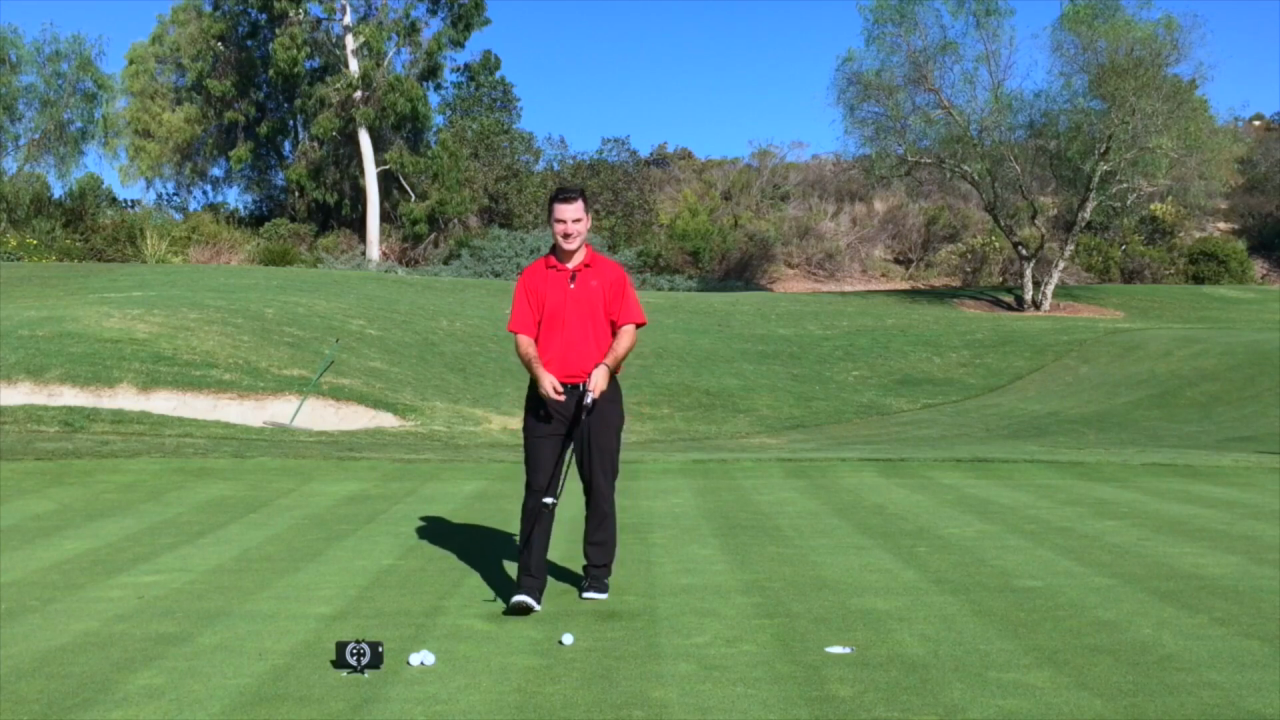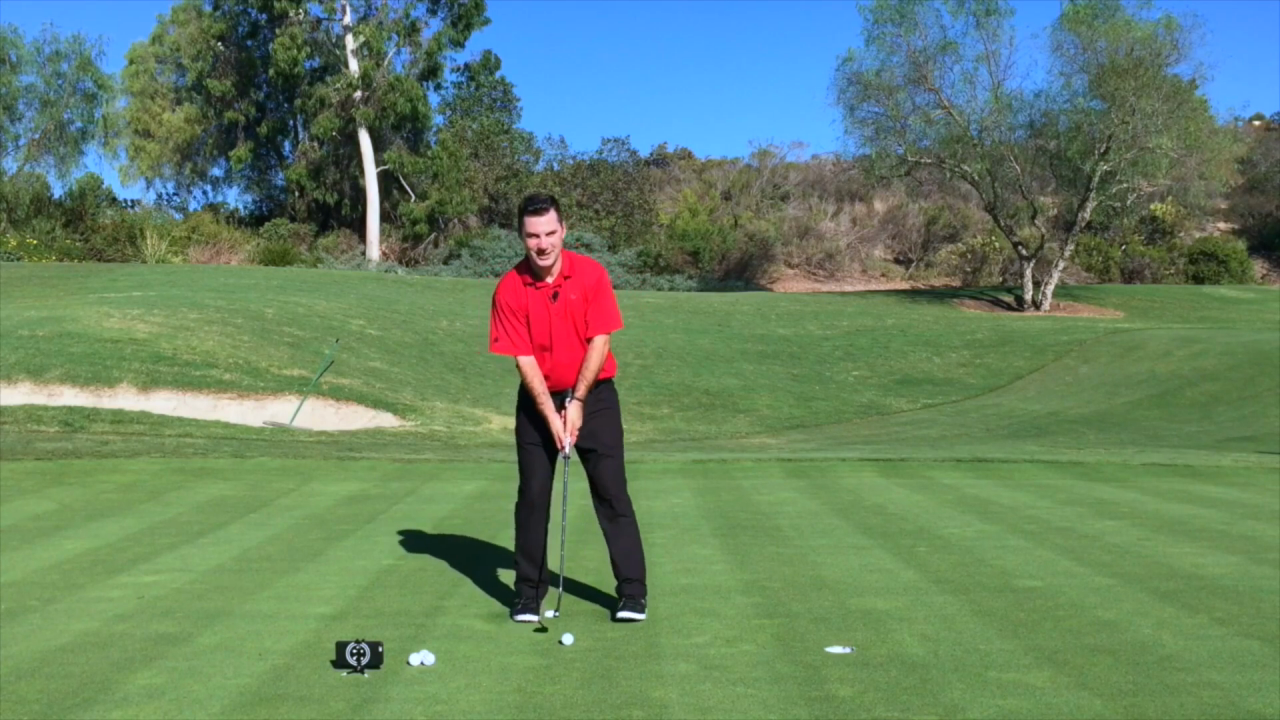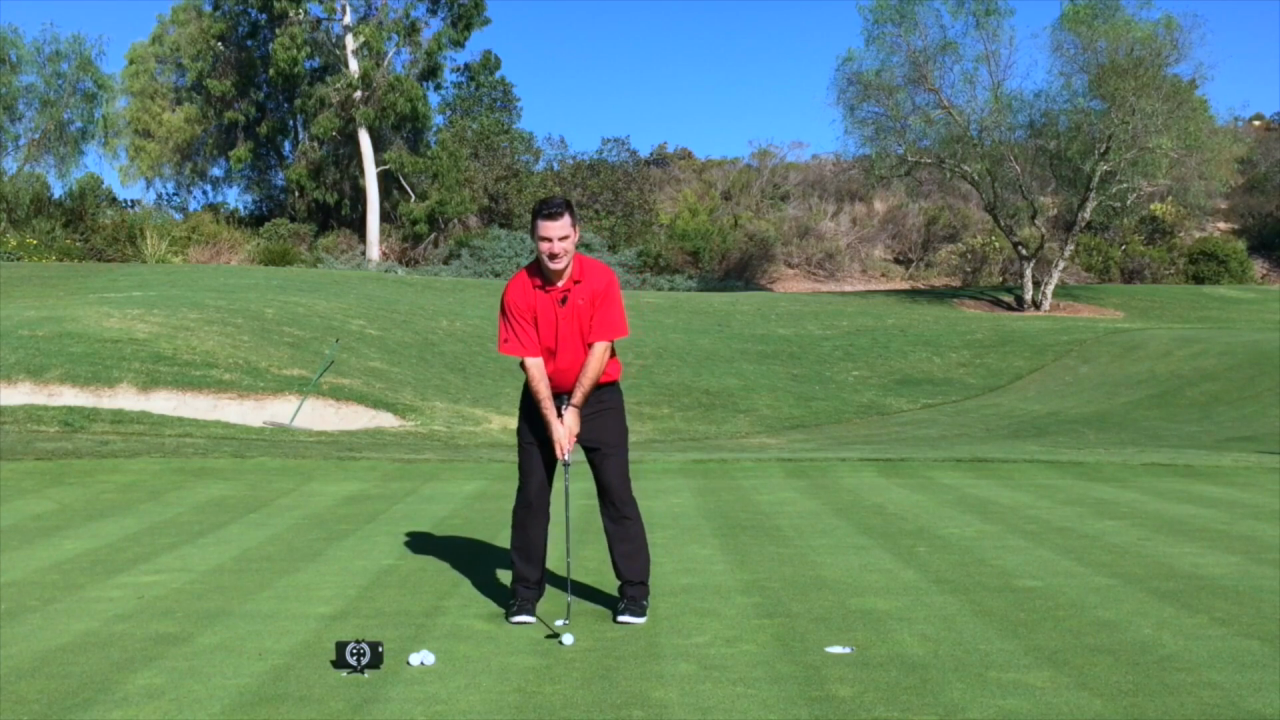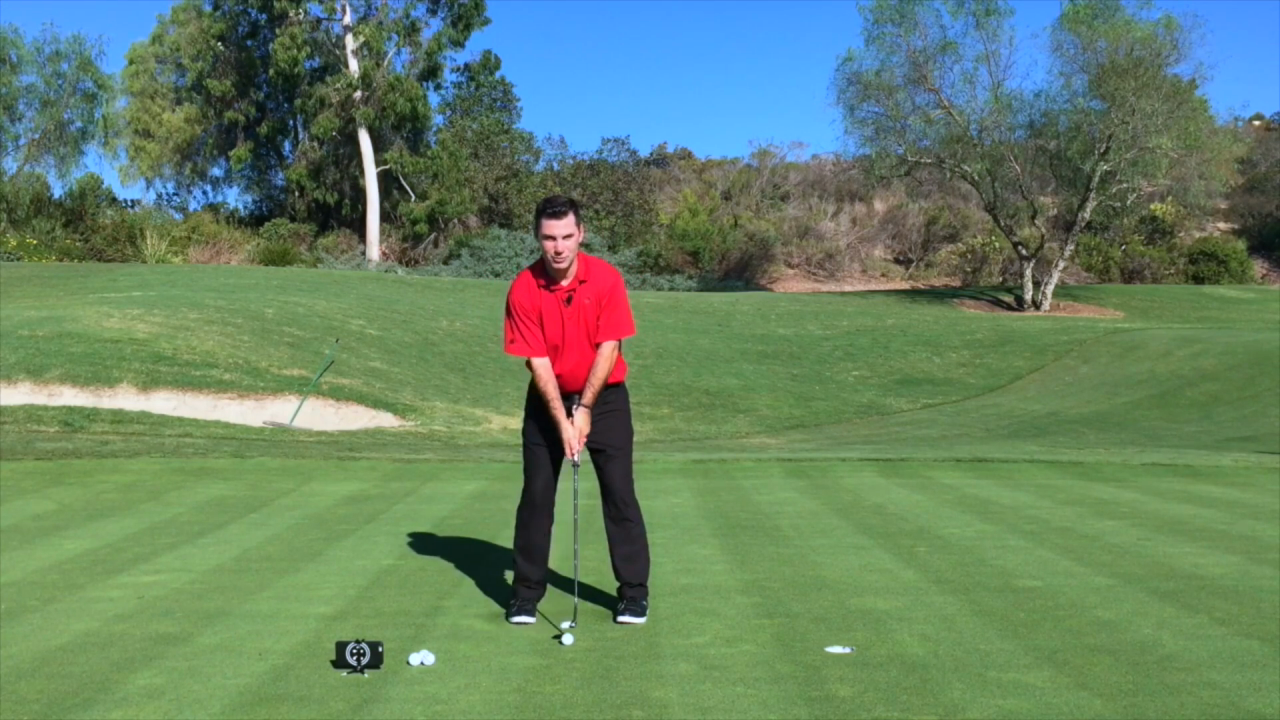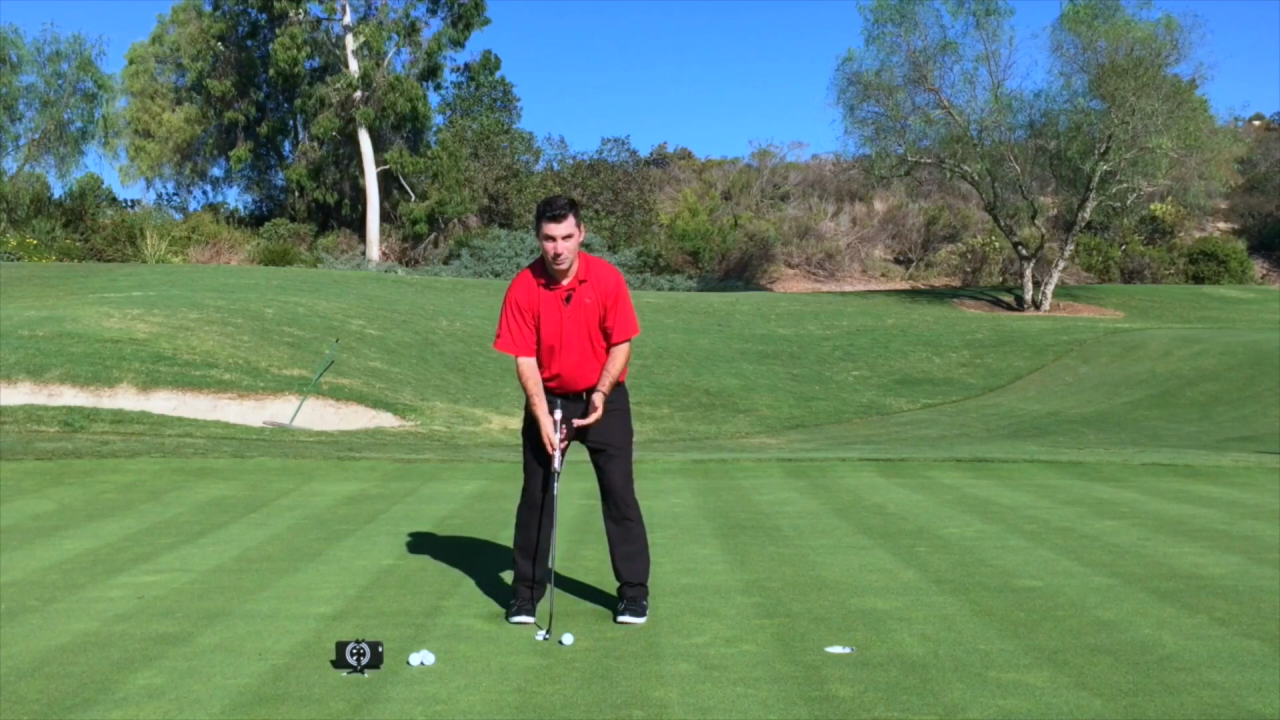
dt=1s
person 1, frame 1
left shoulder: (612, 273)
right shoulder: (532, 276)
left elbow: (628, 328)
right elbow: (524, 335)
left wrist: (606, 368)
right wrist: (538, 373)
left hip: (599, 394)
right hip: (548, 396)
left knee: (599, 487)
right knee: (539, 487)
left ankle: (598, 570)
right ankle: (529, 582)
person 1, frame 2
left shoulder: (592, 274)
right shoulder: (508, 289)
left elbow: (600, 341)
right elbow: (523, 359)
left wrist: (577, 401)
right wrist: (551, 415)
left hip: (595, 394)
right hip: (538, 400)
left knee: (611, 491)
right knee: (533, 494)
left ankle: (632, 590)
right ankle: (529, 589)
person 1, frame 3
left shoulder: (601, 278)
right shoulder: (517, 290)
left elbow: (601, 348)
right elbow: (531, 362)
left wrist: (574, 408)
right wrist: (553, 421)
left hip: (599, 397)
right hip: (542, 399)
left knee: (616, 492)
right knee: (531, 495)
left ankle: (634, 590)
right ankle: (525, 591)
person 1, frame 4
left shoulder: (607, 279)
right shoulder: (523, 289)
left elbow: (609, 347)
right elbow: (538, 362)
left wrist: (585, 408)
right wrist: (561, 420)
left hip: (605, 398)
right hip: (547, 400)
left knee: (619, 493)
right knee: (536, 495)
left ankle: (633, 591)
right ankle: (526, 591)
person 1, frame 5
left shoulder: (608, 279)
right shoulder: (522, 287)
left elbow: (621, 344)
right elbow: (524, 358)
left wrist: (601, 394)
right wrist: (542, 415)
left hip: (604, 399)
right hip: (549, 399)
left knee: (619, 493)
right knee: (536, 495)
left ankle: (634, 591)
right ankle: (526, 591)
